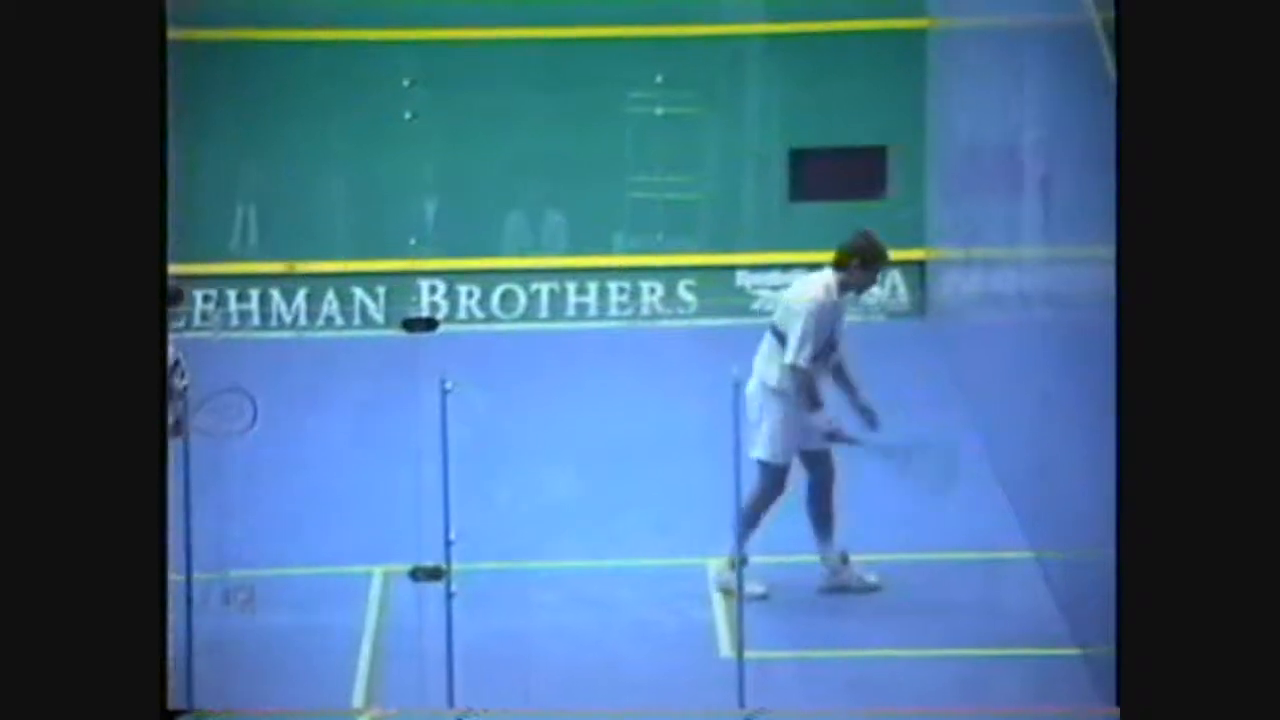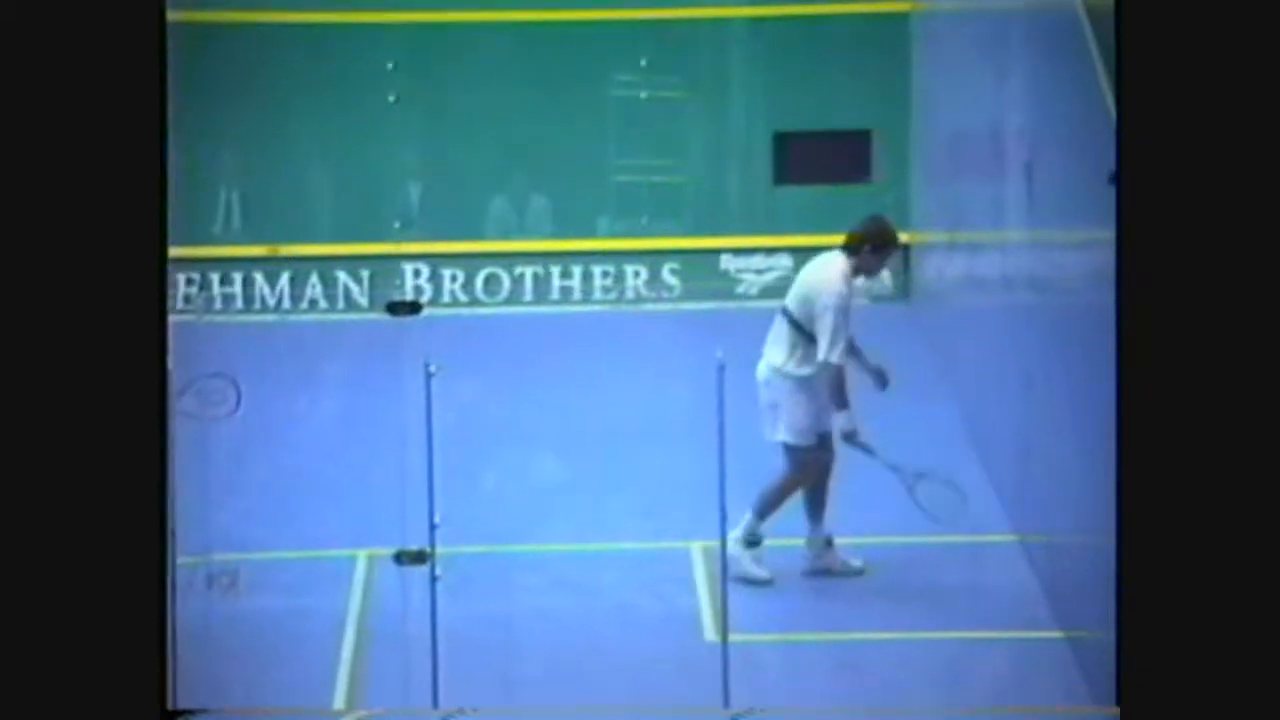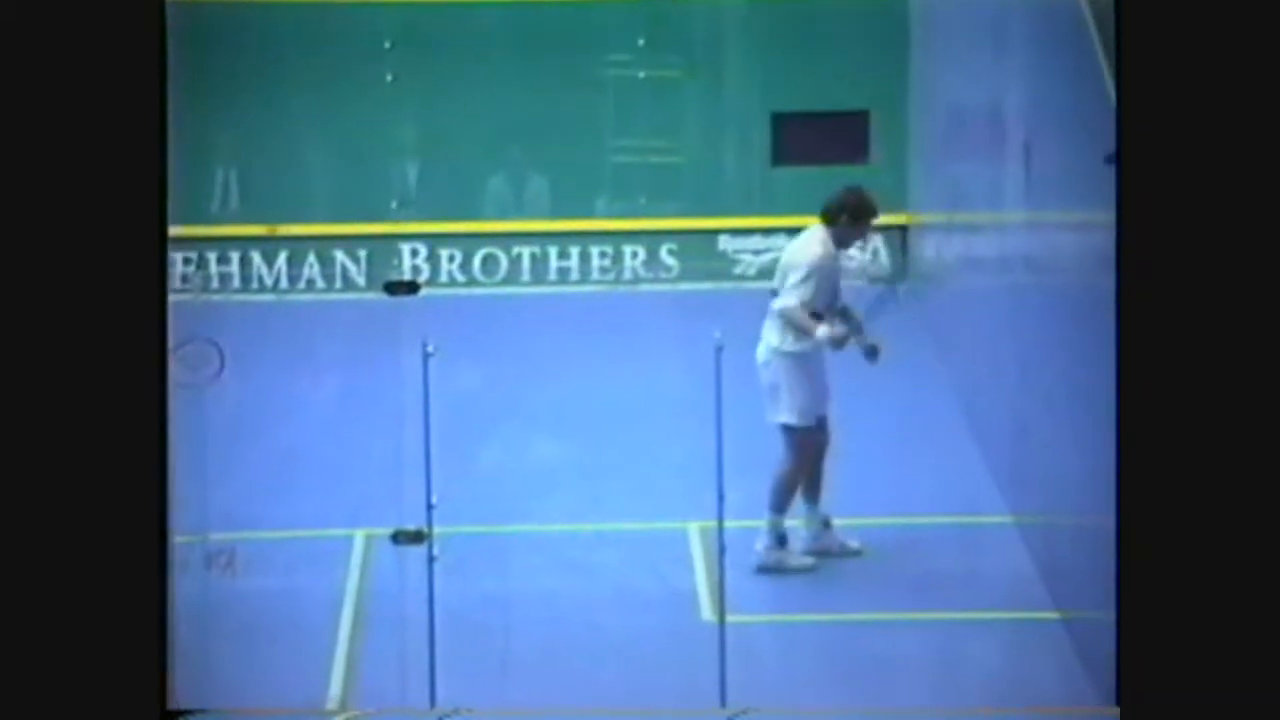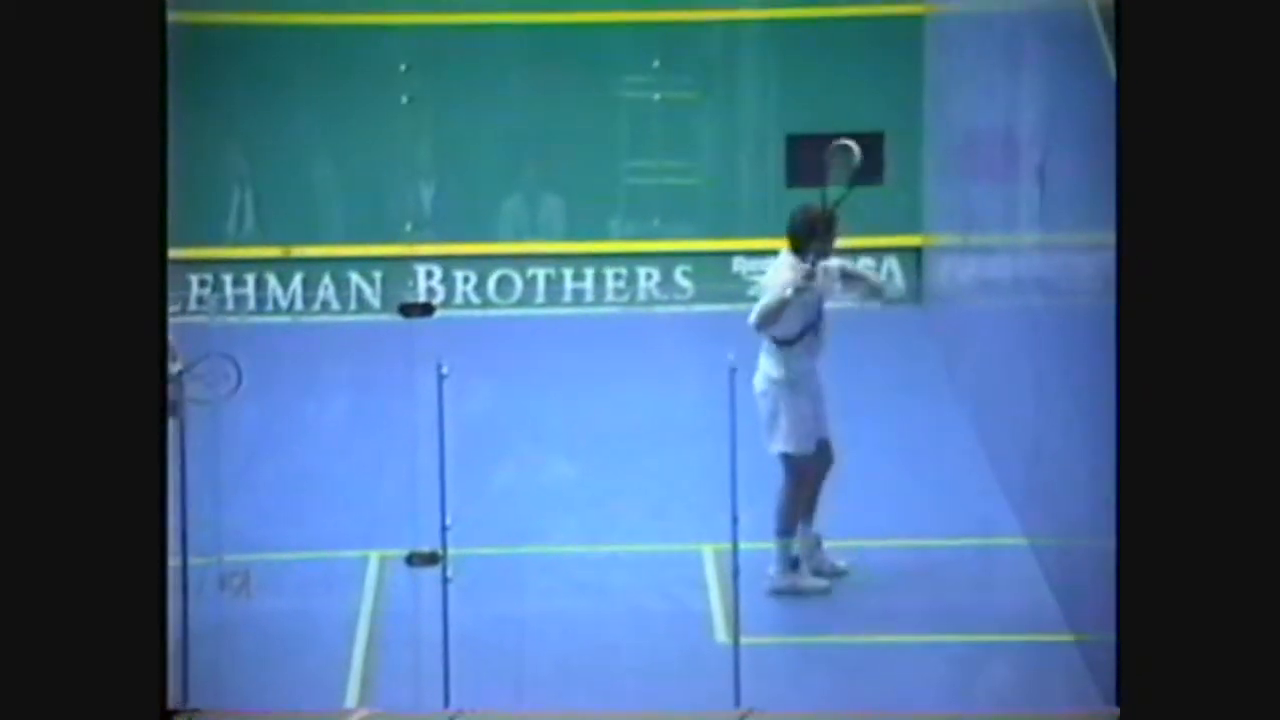
dt=0.4s
person 1, frame 1
left shoulder: (836, 295)
right shoulder: (813, 299)
left elbow: (830, 356)
right elbow: (797, 365)
left wrist: (857, 398)
right wrist: (818, 415)
left hip: (801, 396)
right hip: (776, 395)
left knee: (823, 476)
right knee: (771, 486)
left ankle: (835, 567)
right ankle: (730, 567)
person 1, frame 2
left shoulder: (832, 265)
right shoulder: (834, 287)
right elbow: (830, 360)
left wrist: (865, 363)
right wrist: (843, 415)
left hip: (803, 376)
right hip: (787, 378)
left knee: (822, 461)
right knee: (801, 470)
left ankle: (819, 550)
right ankle: (741, 542)
person 1, frame 3
left shoulder: (827, 250)
right shoulder: (812, 255)
left elbow: (835, 302)
right elbow: (785, 308)
left wrist: (860, 335)
right wrist: (820, 331)
left hip: (804, 357)
right hip: (787, 360)
left knee: (817, 444)
right knee: (800, 452)
left ankle: (817, 532)
right ankle: (771, 545)
person 1, frame 4
left shoulder: (810, 263)
right shoulder: (785, 280)
left elbow: (836, 271)
right elbow: (760, 323)
left wrist: (862, 280)
right wrist: (792, 291)
left hip: (801, 380)
right hip: (784, 386)
left knee: (821, 463)
right knee: (800, 475)
left ankle: (810, 551)
right ankle: (785, 570)
